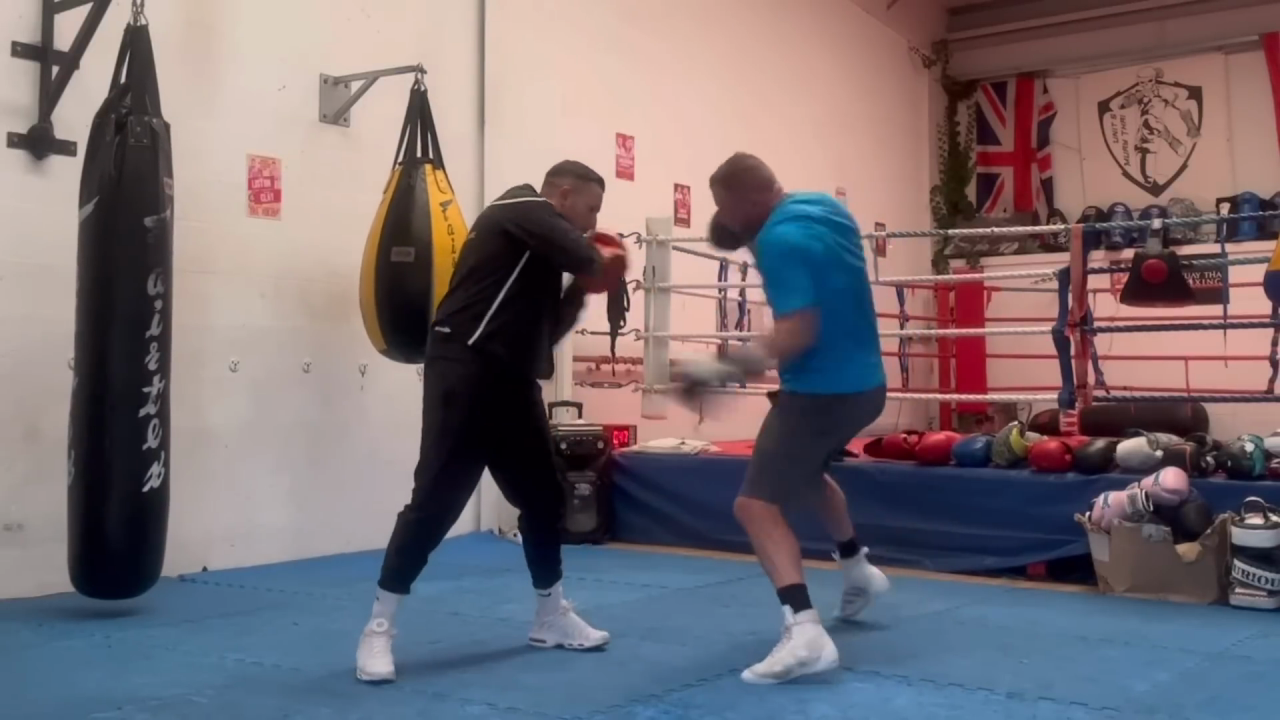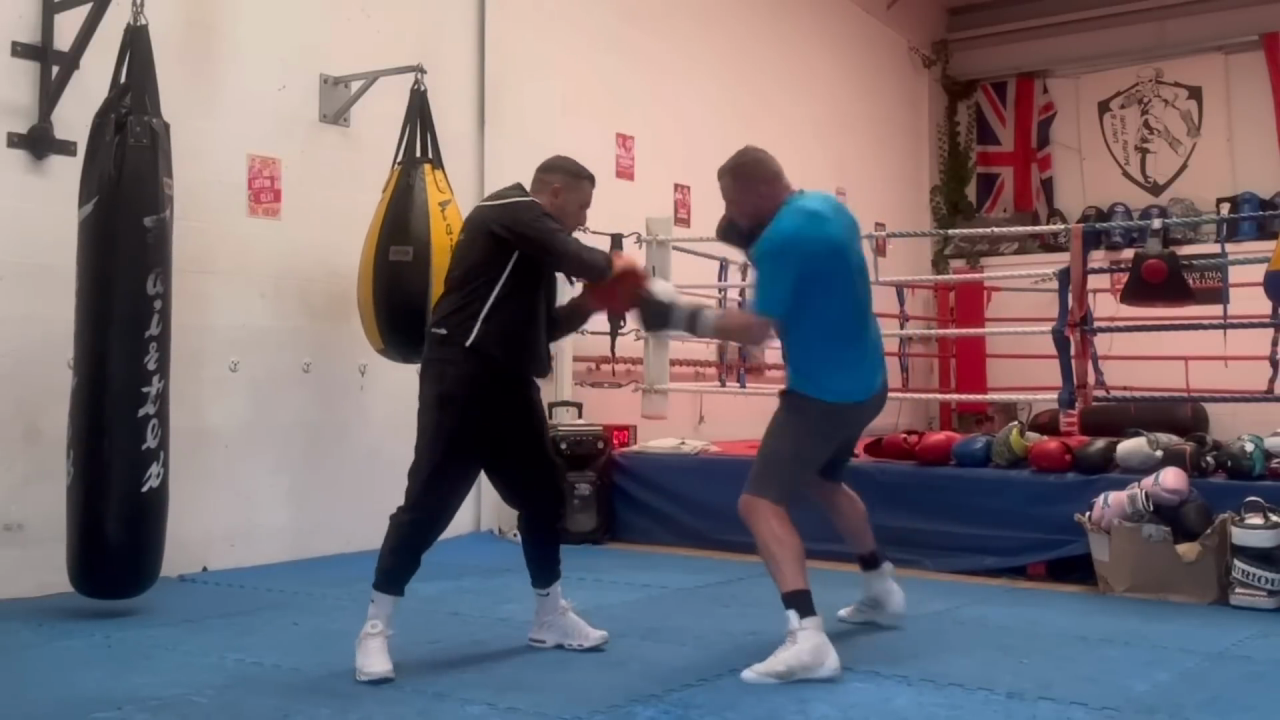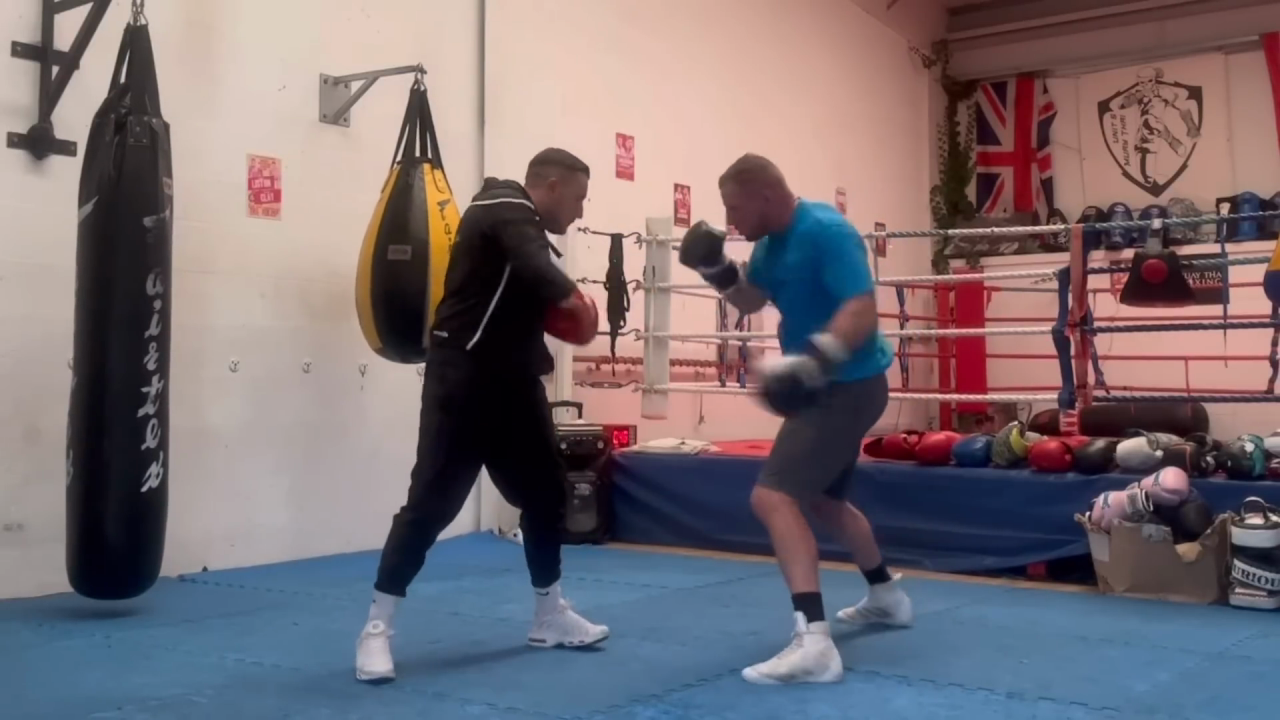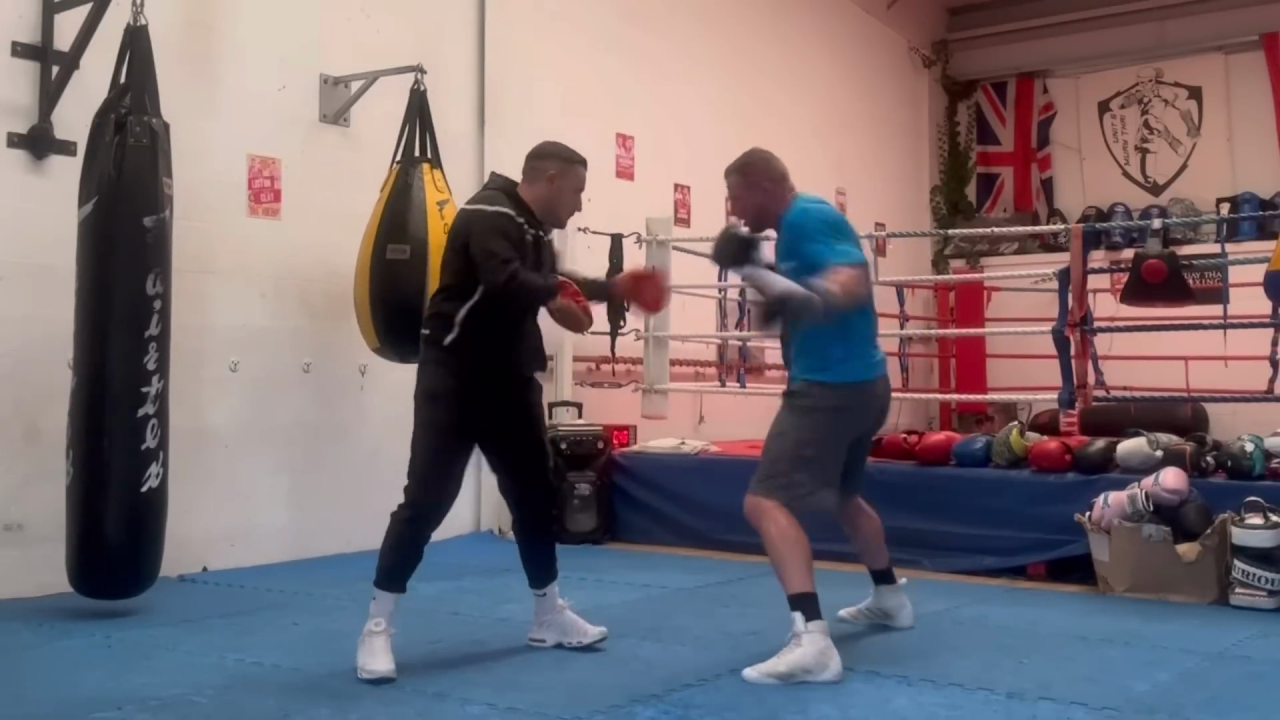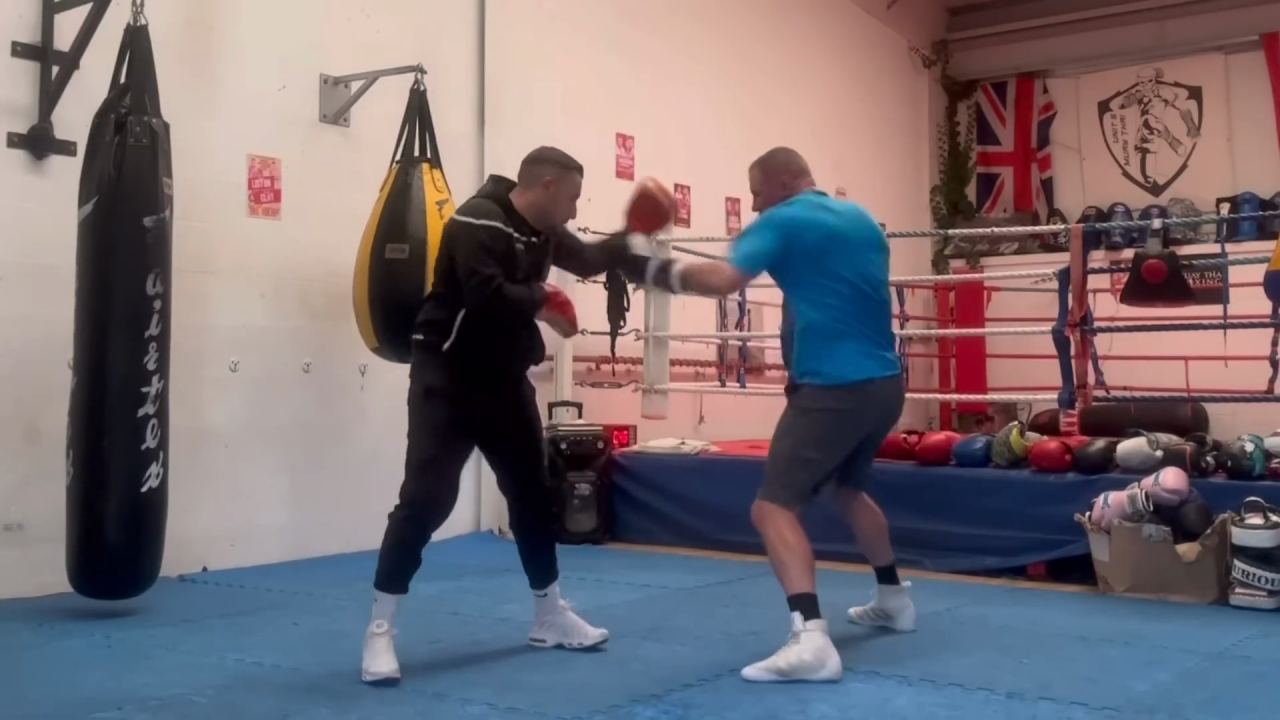
dt=0.1s
person 1, frame 1
left shoulder: (784, 240)
right shoulder: (823, 207)
left elbow: (796, 331)
left wrist: (722, 369)
right wrist: (743, 239)
left hip: (822, 390)
right hip: (863, 384)
left knee: (756, 504)
right knee: (804, 473)
left ankle: (805, 634)
right ankle: (858, 570)
person 1, frame 2
left shoulder: (789, 235)
right shoulder: (830, 208)
left elbow: (755, 324)
left wrist: (680, 316)
right wrist: (747, 237)
left hip: (831, 391)
right hip: (864, 384)
left knee: (760, 503)
right knee: (823, 480)
left ankle: (808, 638)
right ankle: (879, 585)
person 1, frame 3
left shoulder: (823, 231)
right shoulder: (775, 241)
left elbow: (861, 310)
right elbow: (749, 300)
left wrist: (813, 362)
right wrist: (713, 265)
left hip: (847, 386)
right hip: (837, 387)
left knee: (774, 498)
right knee: (822, 495)
left ankle: (814, 641)
right ankle: (886, 596)
person 1, frame 4
left shoulder: (810, 224)
right shoulder: (791, 227)
left elbow: (854, 284)
right elbow: (769, 285)
left wrist: (798, 293)
right wrist: (743, 260)
left hip: (829, 387)
right hip: (859, 385)
left knee: (766, 503)
right knee: (841, 494)
left ankle: (812, 640)
right ankle: (889, 596)
person 1, frame 5
left shoulder: (787, 221)
right shoulder: (861, 221)
left elbow: (725, 280)
left wrist: (659, 268)
left hip: (830, 387)
right hip: (885, 384)
left knee: (772, 508)
right knee: (849, 488)
left ankle: (811, 639)
right ankle: (893, 599)
person 2, frame 1
left shoulder: (537, 236)
right shoulder: (523, 211)
left elbow: (542, 327)
right elbow: (580, 255)
left wrist: (580, 291)
right wrist: (606, 258)
left hip: (511, 379)
right hip: (465, 372)
left knee: (543, 494)
right knee: (437, 498)
left ankle: (552, 616)
right ankle: (378, 628)
person 2, frame 2
left shoulder: (528, 225)
right shoulder: (511, 210)
left elbow: (532, 325)
right elbow: (573, 258)
left wrist: (576, 311)
right wrist: (614, 267)
left hip: (509, 381)
right hip: (460, 374)
left knee: (542, 494)
right knee: (430, 499)
left ankle: (551, 616)
right ankle: (375, 629)
person 2, frame 3
left shoulder: (522, 228)
right shoulder: (503, 211)
right elbow: (541, 275)
left wrist: (560, 307)
right wrist: (570, 298)
left hip: (514, 380)
right hip: (464, 377)
left knee: (545, 492)
right knee: (433, 500)
left ankle: (549, 615)
right ankle: (376, 629)
person 2, frame 4
left shoulder: (535, 226)
right shoulder: (488, 214)
left elbow: (555, 287)
right elbow: (505, 283)
left wrist: (618, 286)
right wrist: (554, 291)
left hip: (511, 380)
right hip: (454, 374)
left knee: (535, 493)
right knee: (428, 499)
left ankle: (549, 615)
right ankle: (377, 629)
person 2, frame 5
left shoulder: (535, 231)
right shoulder: (477, 223)
left elbow: (584, 259)
right elbow: (488, 296)
left wrist: (631, 242)
right wrist: (542, 299)
left hip: (505, 380)
right hip: (448, 377)
left knee: (533, 494)
right knee: (425, 499)
left ankle: (549, 616)
right ankle: (379, 630)
